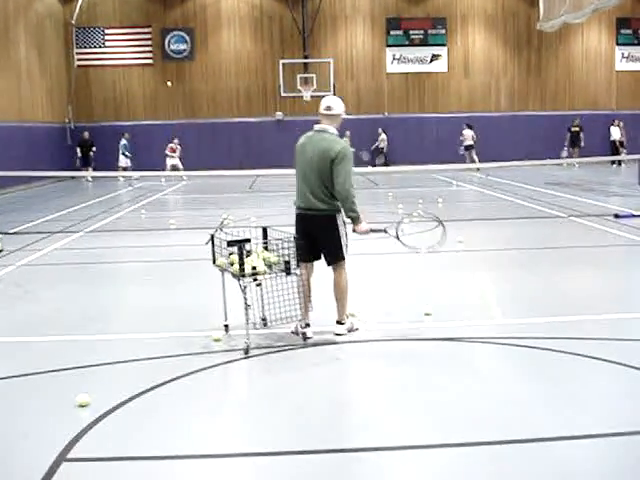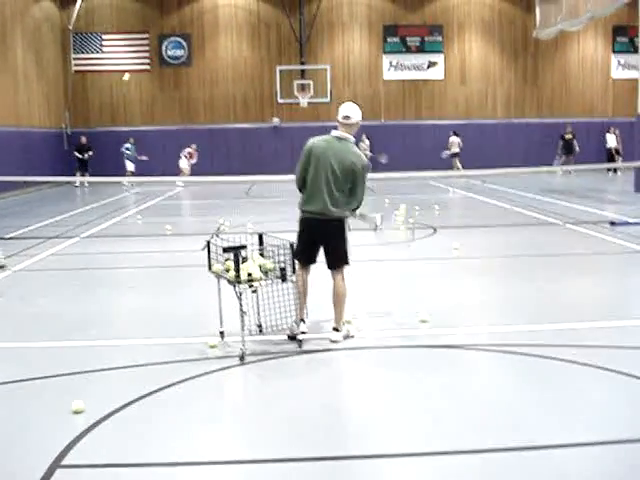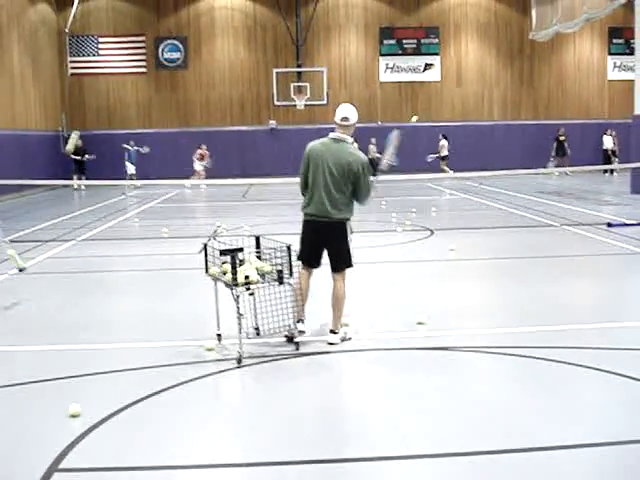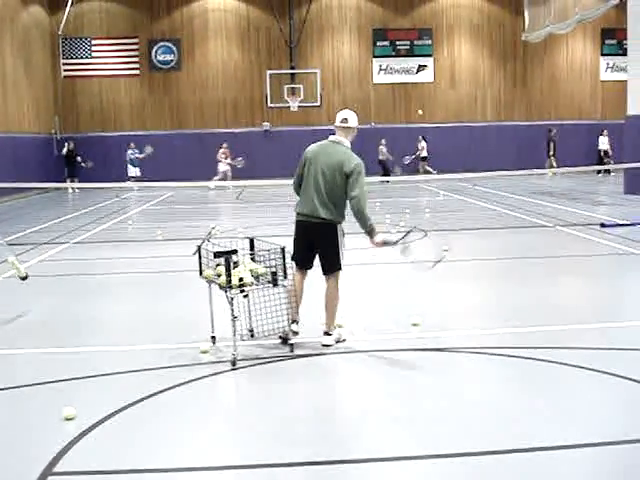
dt=0.3s
person 1, frame 1
left shoulder: (302, 141)
right shoulder: (340, 147)
right elbow: (342, 190)
right wrist: (356, 219)
left hip: (303, 213)
right hip: (328, 216)
left knee: (305, 268)
right knee: (339, 268)
left ankle: (305, 323)
right ankle: (343, 321)
person 1, frame 2
left shoulder: (313, 144)
right shoulder: (359, 159)
left elbow: (299, 180)
right elbow: (355, 197)
right wrist: (350, 208)
left hip: (309, 217)
right hip: (335, 221)
left knee: (303, 269)
right knee: (338, 274)
left ankle: (300, 321)
right ankle: (338, 328)
person 1, frame 3
left shoulder: (312, 148)
right shoulder: (358, 158)
left elbow: (303, 185)
right elbow: (362, 197)
left hip: (311, 219)
right hip: (337, 223)
left knee: (305, 270)
right knee: (338, 276)
left ankle: (299, 320)
right ankle: (336, 330)
person 1, frame 4
left shoulder: (312, 150)
right shoulder: (353, 162)
left elbow: (297, 185)
right elbow: (357, 202)
right wrist: (371, 232)
left hip: (303, 220)
right hip: (329, 224)
left knee: (300, 271)
right knee: (332, 278)
left ankle: (293, 321)
right ankle: (329, 332)
